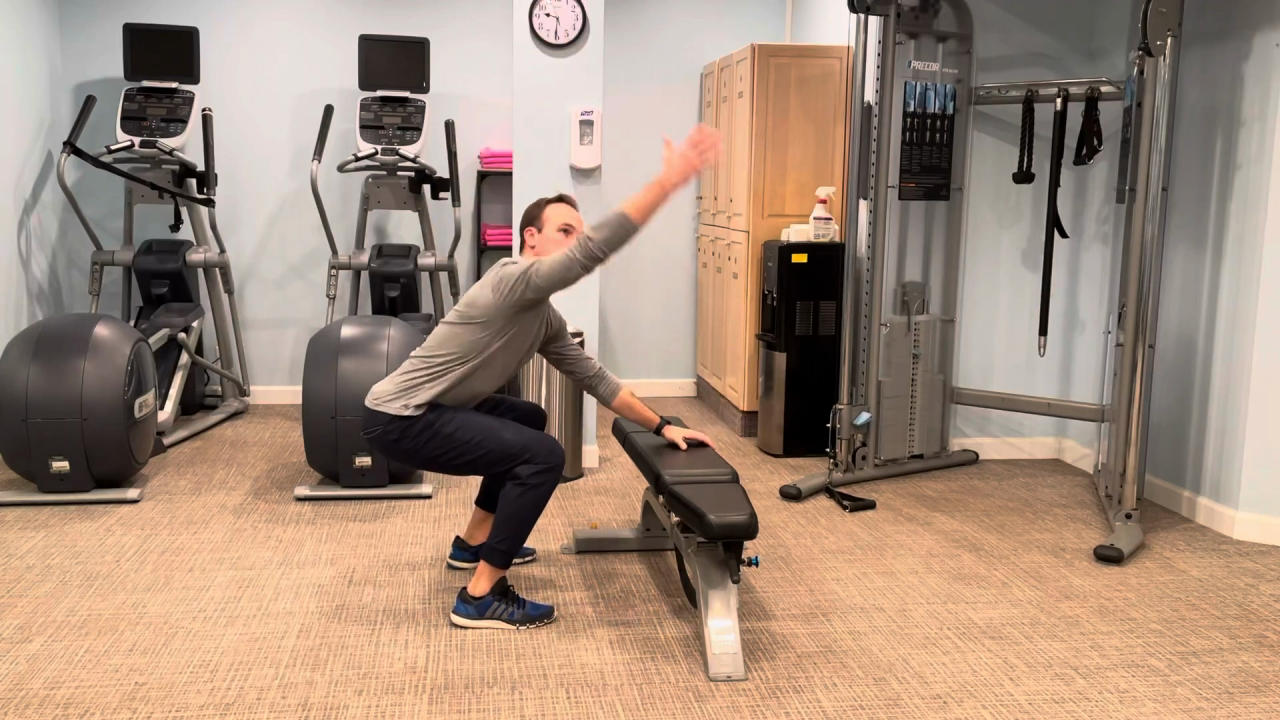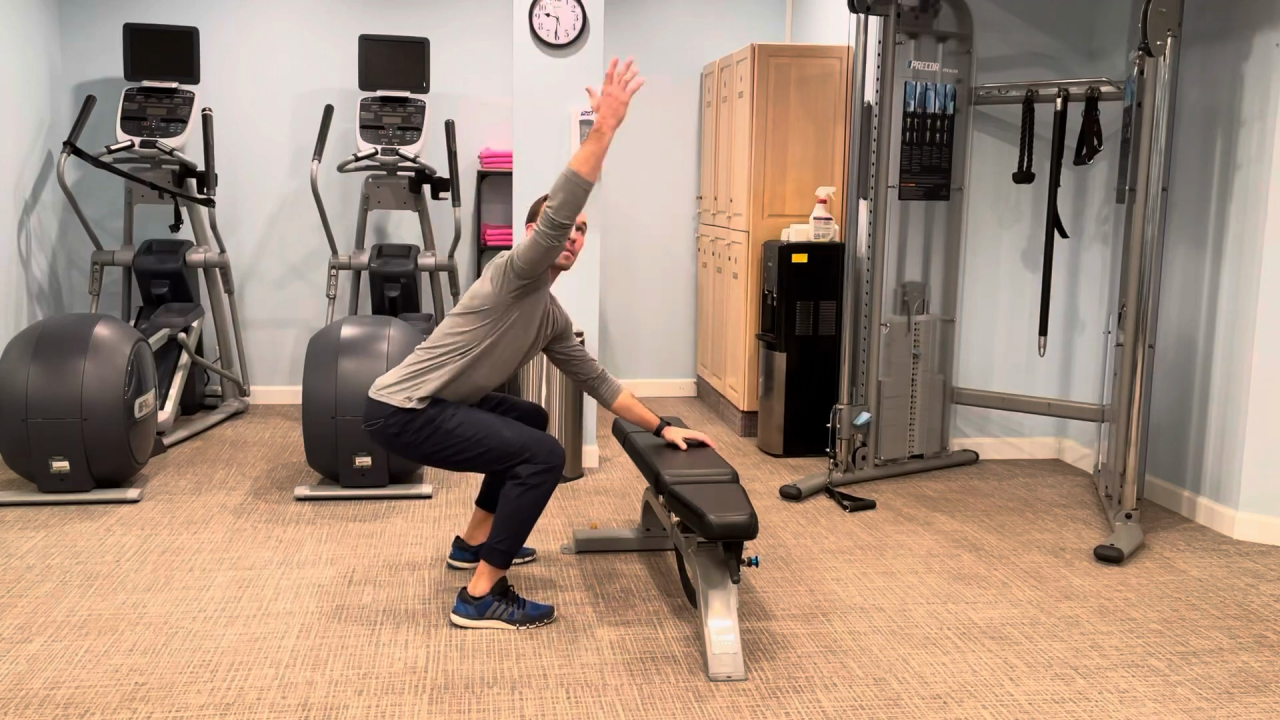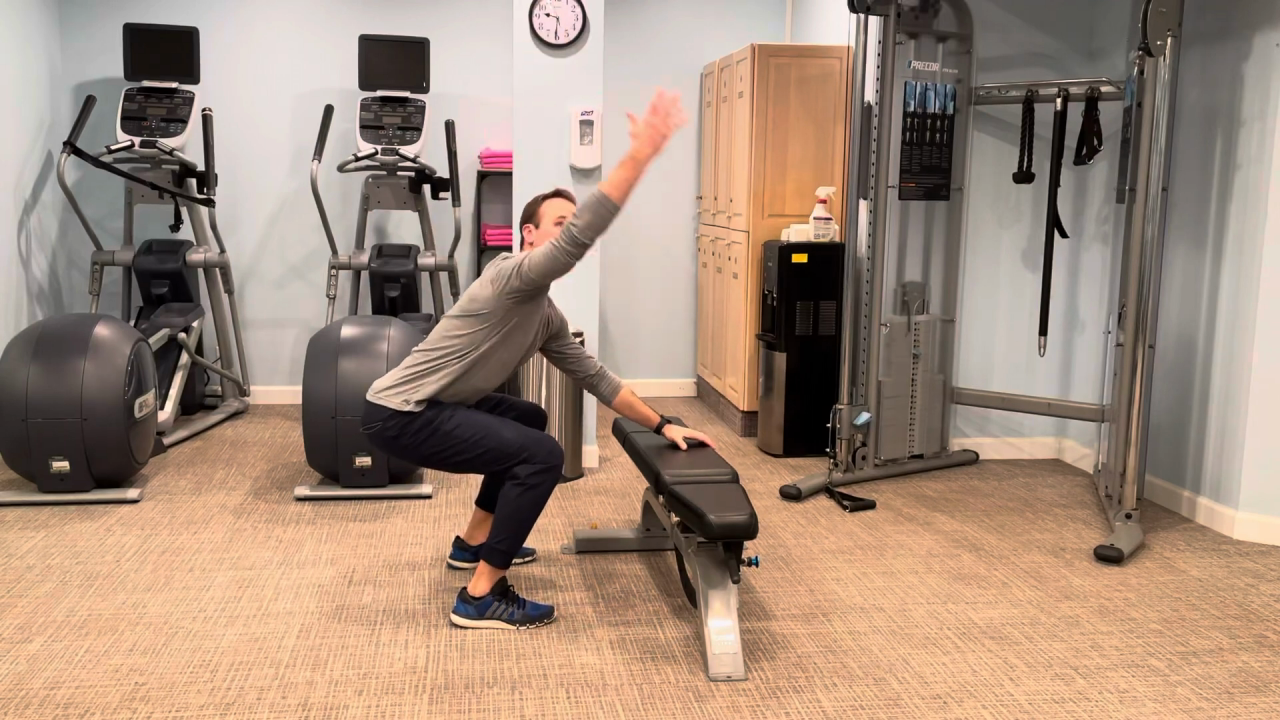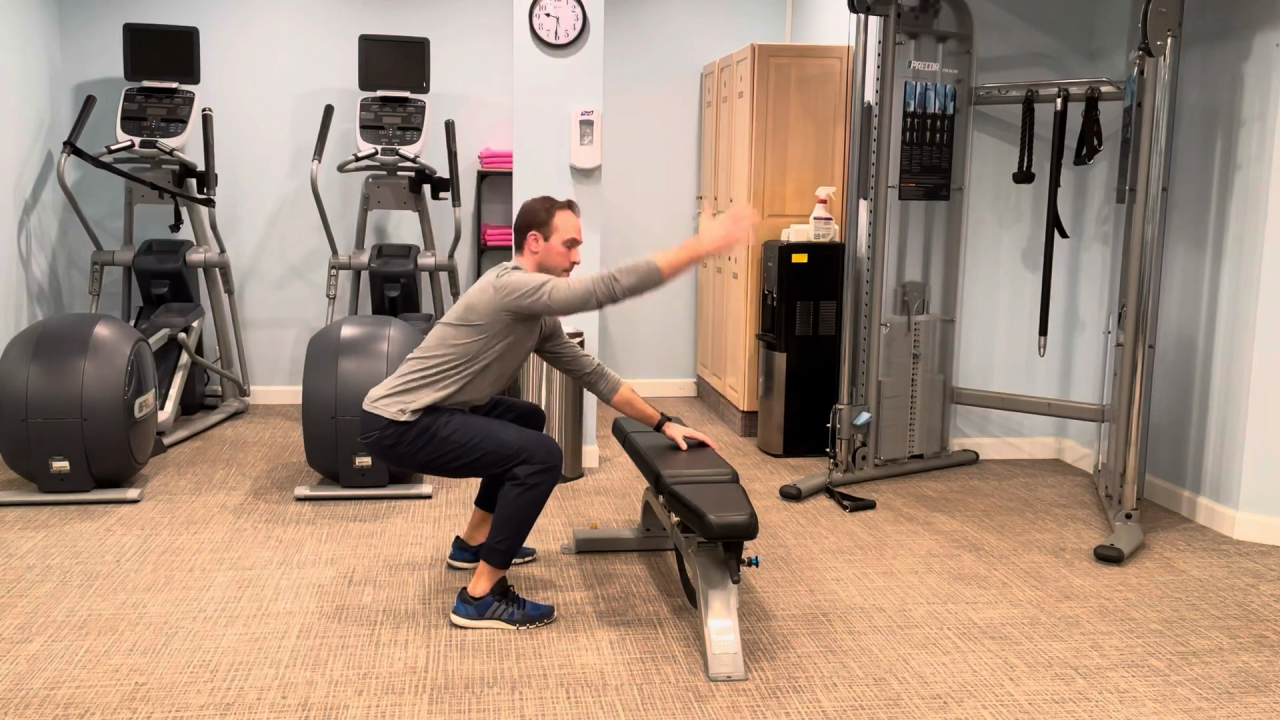
dt=0.2s
person 1, frame 1
left shoulder: (540, 314)
right shoulder: (516, 281)
left elbow: (594, 378)
right elbow: (593, 250)
left wrist: (660, 425)
right wrist: (668, 180)
left hip: (427, 411)
right hip: (399, 420)
left knee: (528, 421)
right knee: (541, 457)
left ankle: (475, 542)
right ankle: (480, 597)
person 1, frame 2
left shoulder: (549, 316)
right shoulder: (511, 276)
left elbow: (596, 379)
right elbow: (556, 216)
left wrist: (662, 427)
right wrist: (603, 128)
left hip: (431, 405)
right hip: (400, 412)
left knee: (529, 425)
right knee: (542, 455)
left ankle: (474, 542)
right ankle: (481, 596)
person 1, frame 3
left shoulder: (545, 315)
right shoulder: (510, 277)
left elbow: (594, 376)
right elbow: (576, 235)
left wrist: (661, 424)
right wrist: (639, 153)
left hip: (431, 407)
right hip: (399, 415)
left knee: (528, 421)
right knee: (540, 455)
left ankle: (474, 542)
right ankle: (480, 596)
person 1, frame 4
left shoulder: (535, 316)
right shoulder: (514, 285)
left elbow: (592, 370)
right elbow: (608, 287)
left wrist: (663, 422)
right wrist: (704, 244)
left hip: (423, 416)
right hip: (397, 424)
left knee: (527, 420)
right knee: (540, 456)
left ankle: (474, 543)
right ankle: (480, 598)
